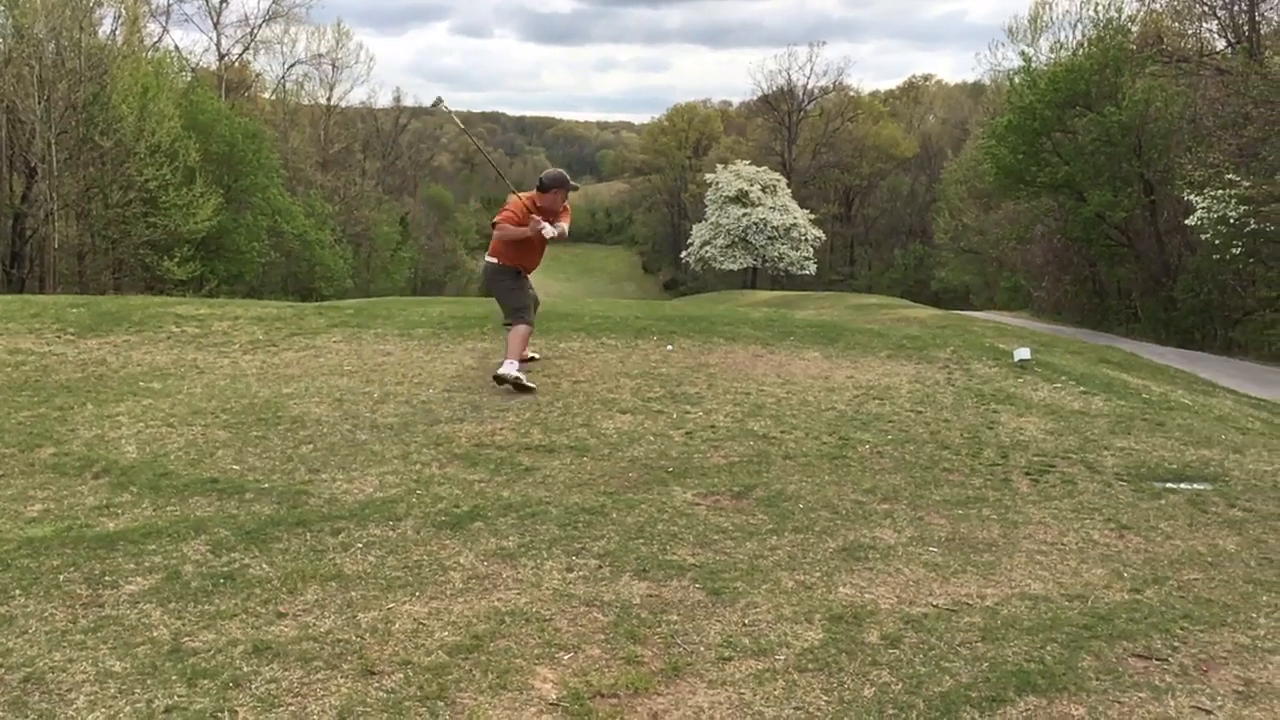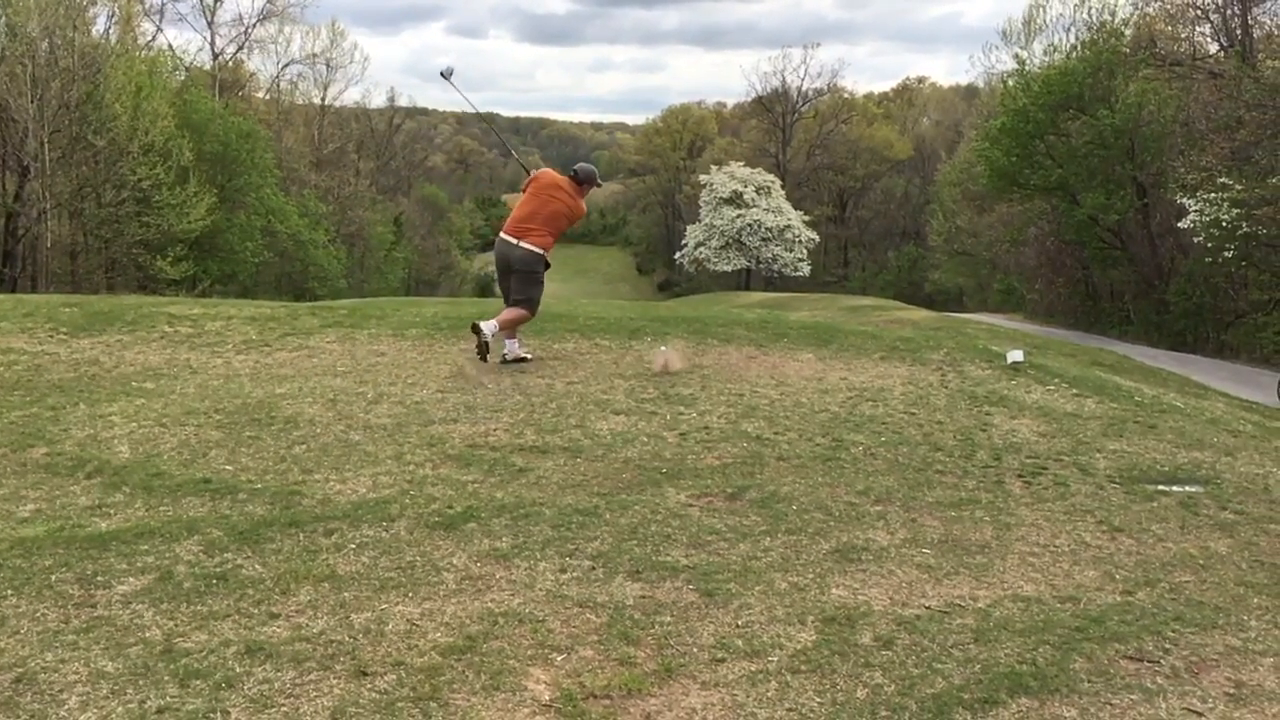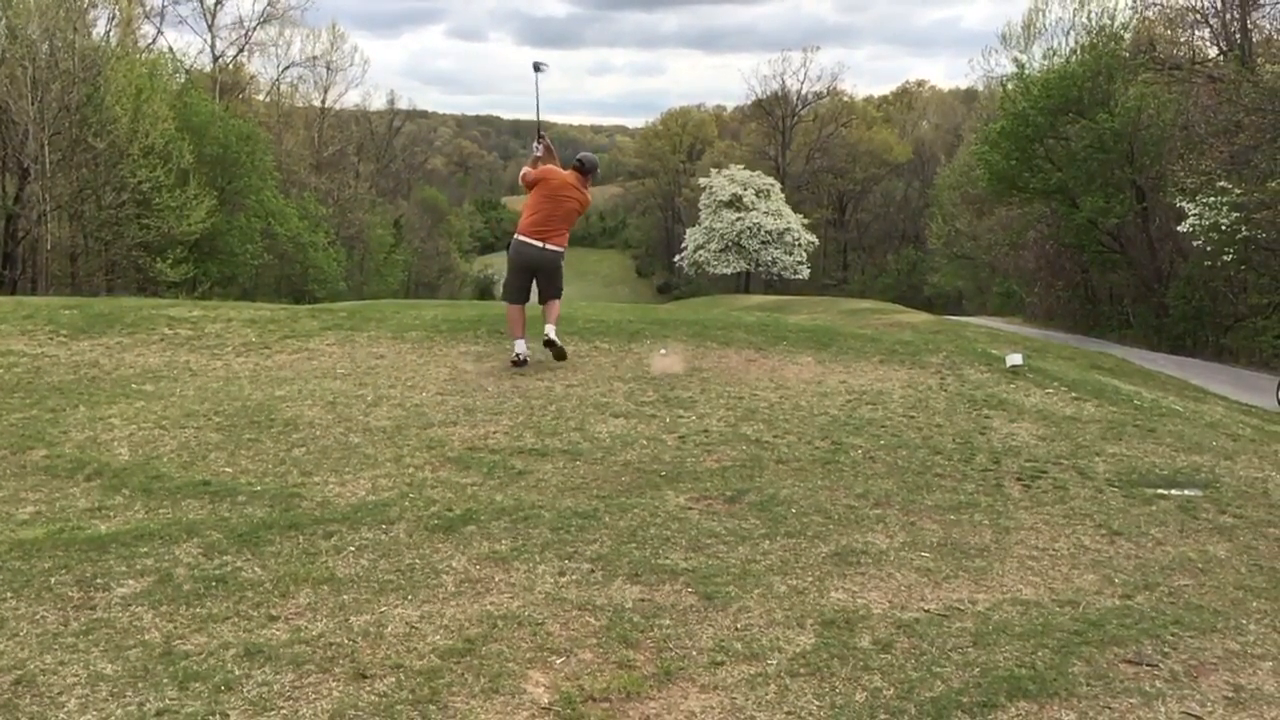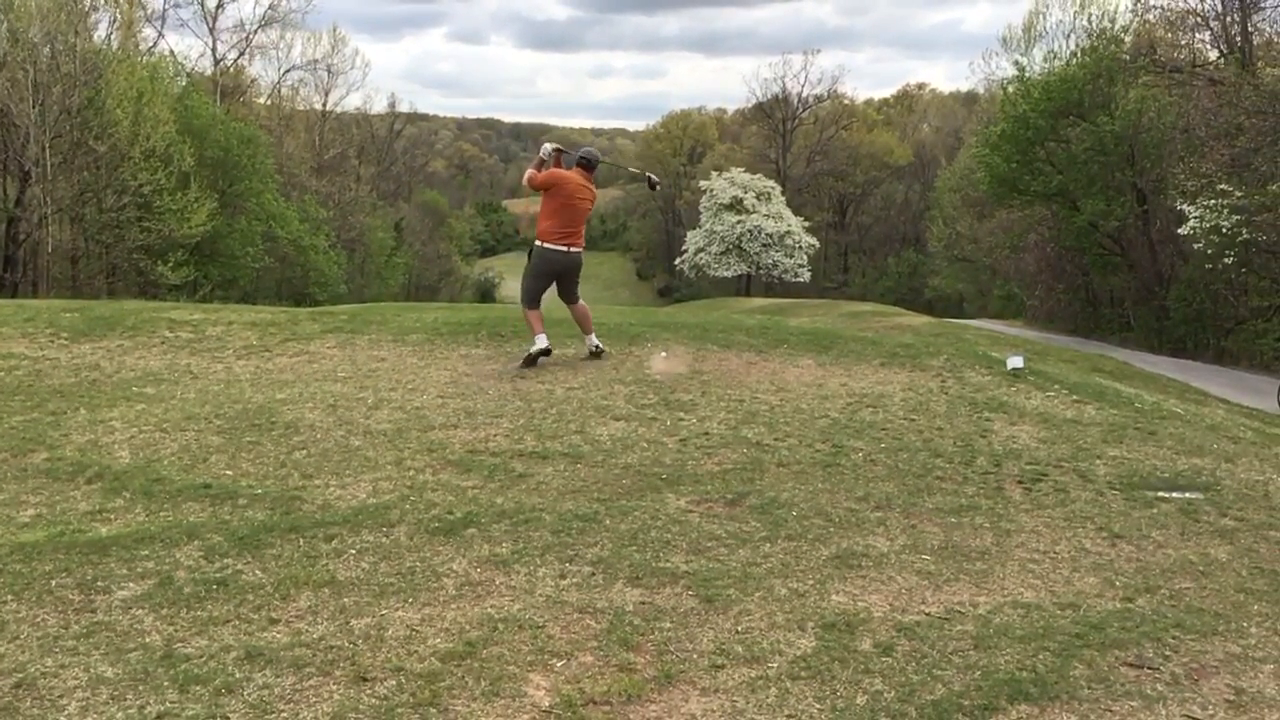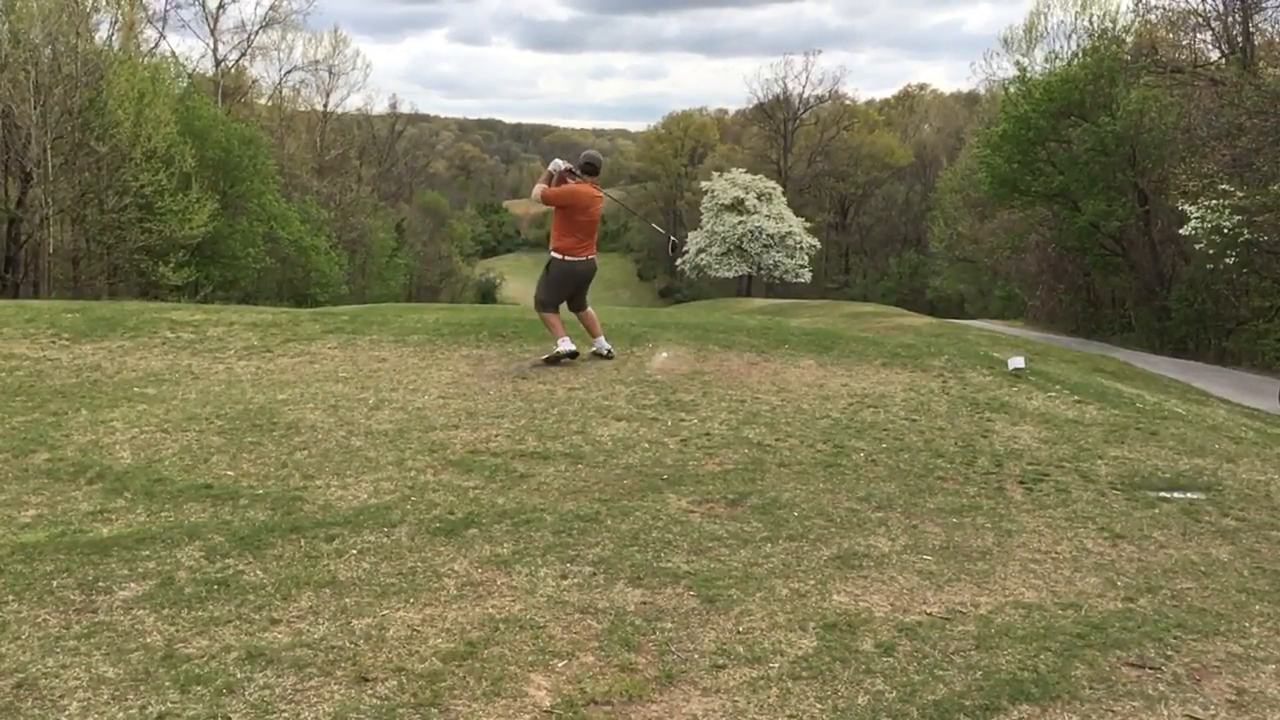
dt=1s
person 1, frame 1
left shoulder: (561, 209)
right shoulder: (520, 205)
left elbow: (563, 230)
right elbow: (499, 232)
left wrist: (552, 229)
right wrist: (528, 231)
left hip: (514, 270)
right hip: (502, 270)
left knee: (529, 304)
right knee: (523, 318)
left ankle: (517, 352)
right ankle: (510, 369)
person 1, frame 2
left shoulder: (546, 176)
right shoulder: (579, 209)
left elbow: (525, 189)
left hip: (504, 244)
right hip: (530, 255)
left knee: (512, 301)
right knee: (526, 308)
left ankle: (512, 349)
right ankle: (489, 327)
person 1, frame 3
left shoulder: (549, 173)
right shoulder: (584, 198)
left elbow: (524, 177)
left wrist: (536, 154)
right wrist: (549, 150)
left hip: (523, 246)
right hip: (552, 253)
left knee: (515, 299)
right knee: (552, 297)
left ankle: (519, 349)
right ankle: (550, 331)
person 1, frame 4
left shoulder: (558, 176)
right shoulder: (590, 192)
left elbow: (528, 180)
left wrist: (543, 156)
right wrist: (557, 160)
left hip: (546, 251)
right hip: (573, 255)
left knee: (529, 300)
right knee: (572, 298)
left ankle: (540, 341)
right ankle: (593, 342)
person 1, frame 5
left shoulder: (574, 192)
right shoulder: (596, 193)
left elbow: (538, 195)
right elbow: (561, 190)
left wrist: (551, 170)
right wrist: (561, 175)
left hip: (565, 262)
right hip: (588, 262)
left knee: (545, 304)
right knee: (579, 305)
left ankle: (565, 344)
right ankle: (602, 345)
